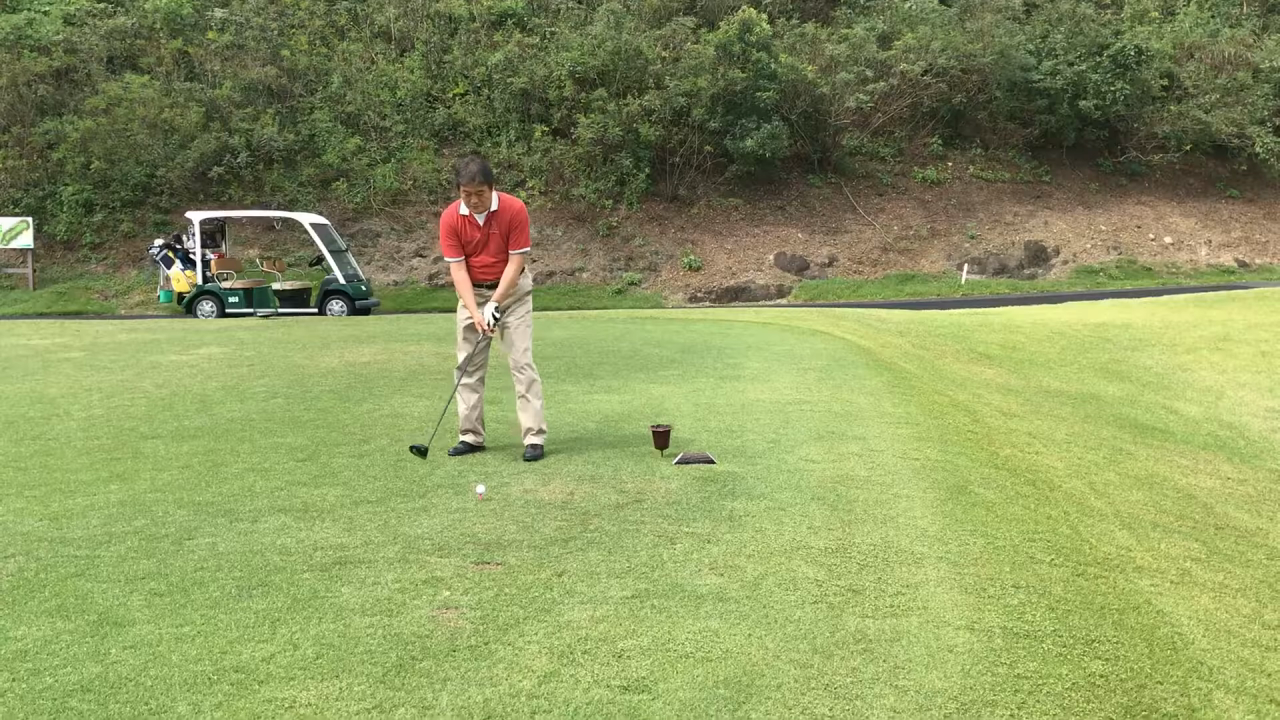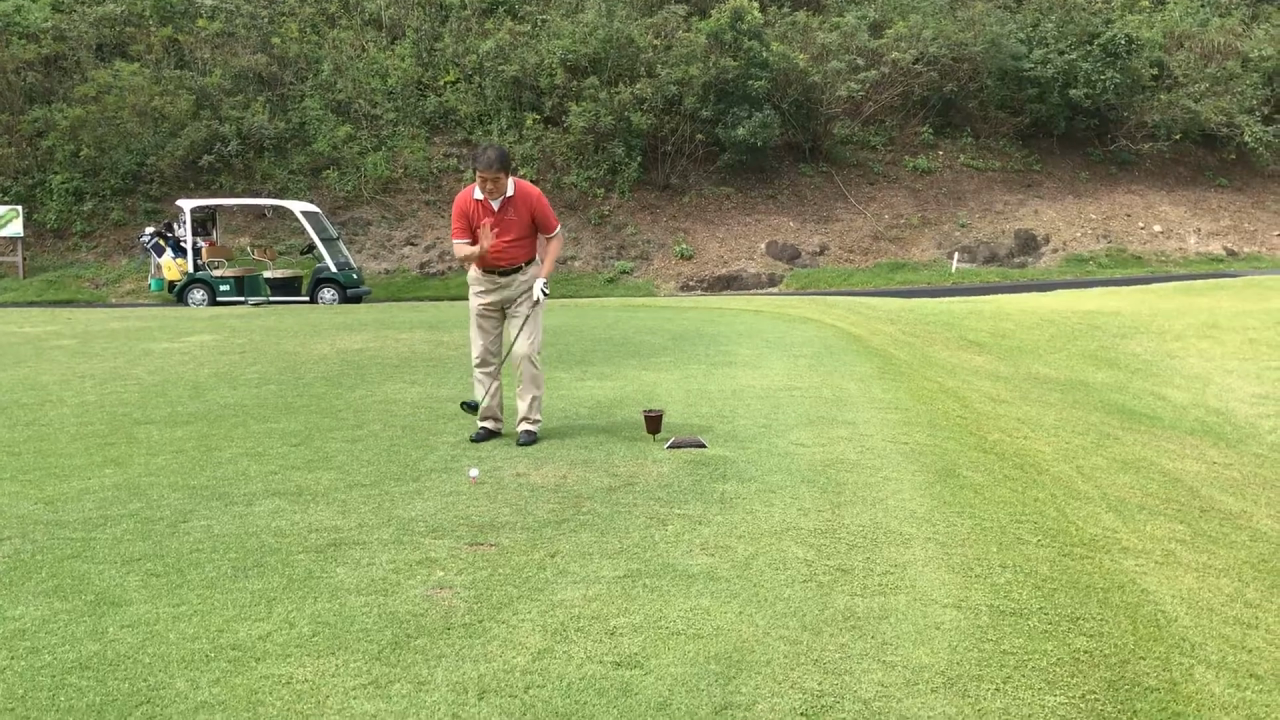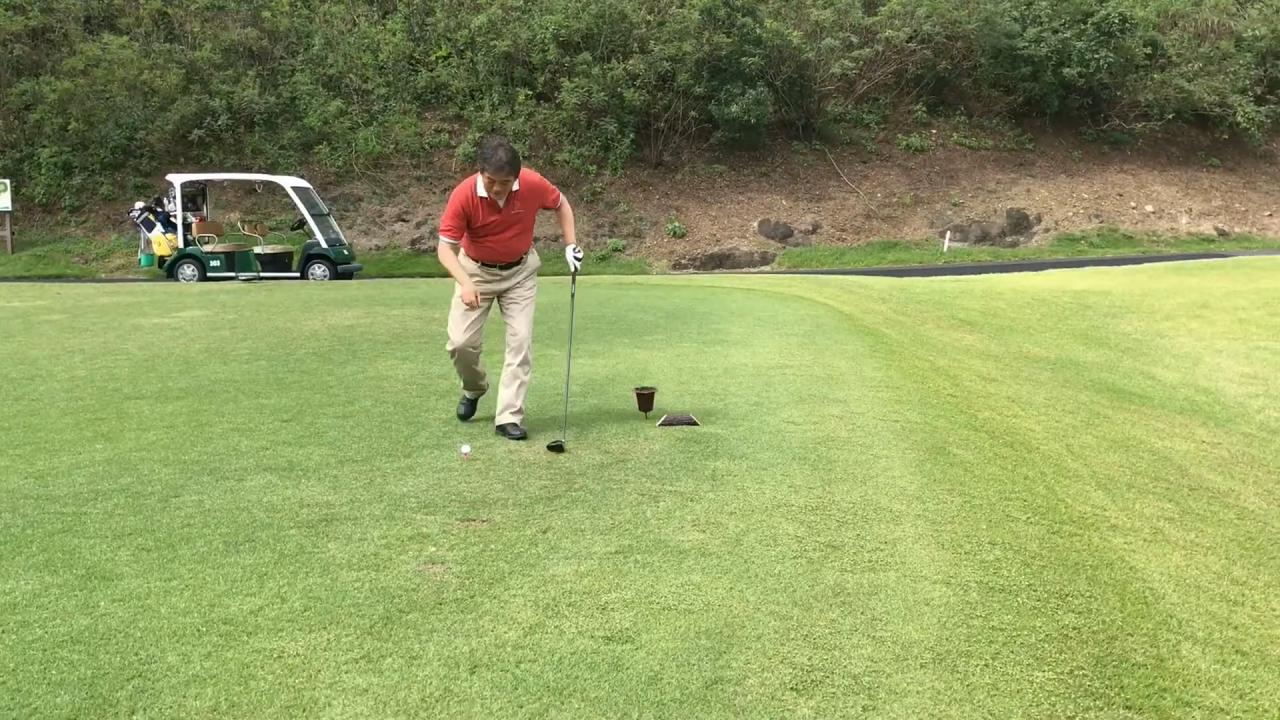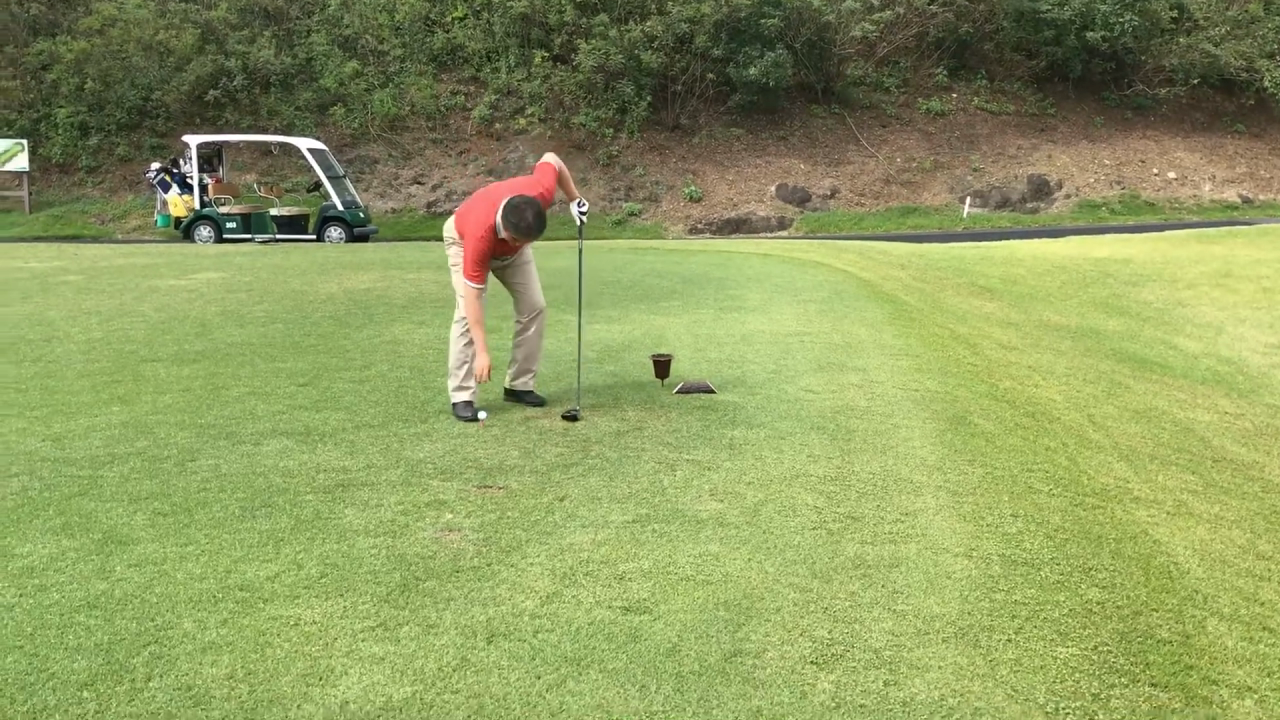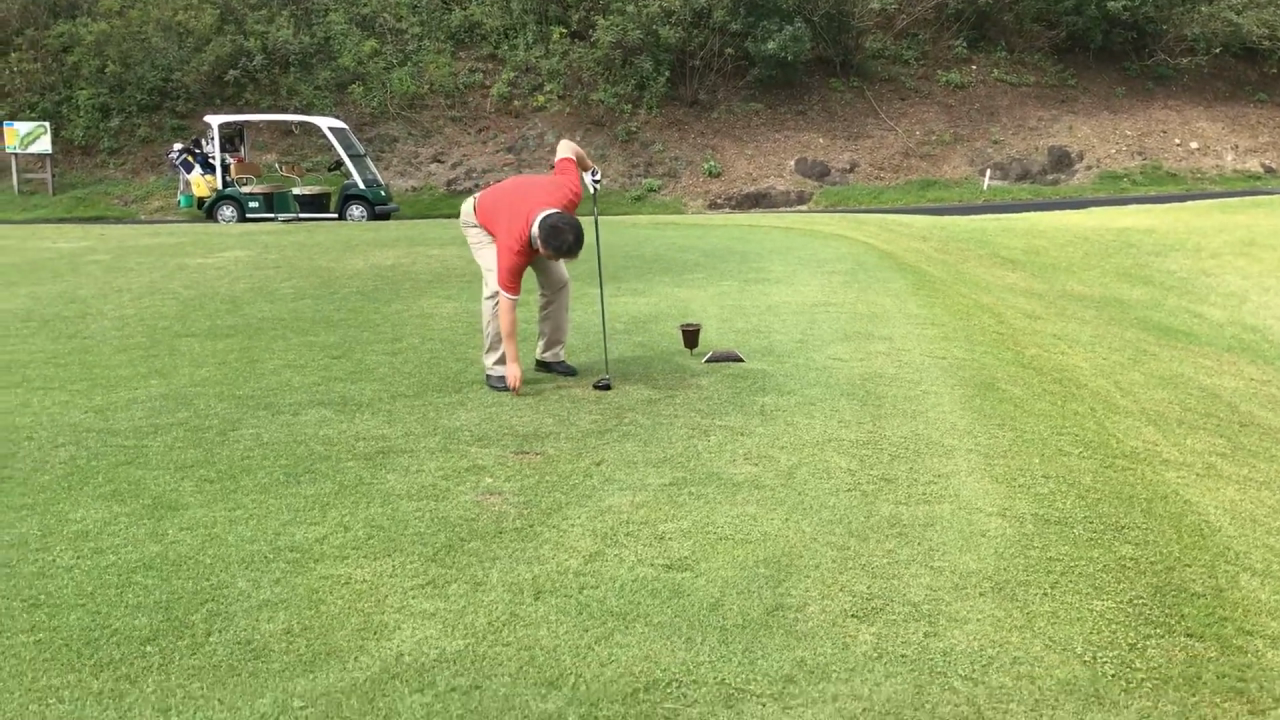
dt=0.5s
person 1, frame 1
left shoulder: (514, 209)
right shoulder: (450, 218)
left elbow: (516, 261)
right elbow: (458, 268)
left wrist: (495, 302)
right wrist: (475, 311)
left hip: (512, 291)
right hip: (472, 293)
left knee: (522, 362)
right knee: (468, 365)
left ankle: (534, 437)
right ankle: (471, 435)
person 1, frame 2
left shoulder: (531, 195)
right shoulder: (464, 201)
left elbow: (554, 237)
right elbow: (459, 252)
left wrist: (542, 278)
right wrist: (478, 249)
left hip: (525, 280)
right hip: (484, 282)
left knee: (526, 353)
right knee: (484, 355)
left ankle: (528, 422)
right ankle: (489, 421)
person 1, frame 3
left shoulder: (534, 184)
right shoulder: (463, 194)
left elbow: (561, 205)
right elbow: (445, 248)
left wrist: (571, 244)
right wrist: (464, 283)
left hip: (520, 271)
right hip: (477, 271)
left knee: (519, 341)
right knee: (461, 342)
left ankle: (509, 417)
right ankle: (473, 387)
person 1, frame 4
left shoulder: (541, 193)
right shoulder: (480, 234)
left elbow: (551, 159)
right elbow: (473, 299)
left wrist: (574, 198)
right wrist: (482, 353)
left hip: (509, 243)
right hip: (463, 239)
left knee: (533, 306)
right knee: (466, 309)
left ankle: (520, 385)
right ankle: (462, 395)
person 1, frame 5
left shoulder: (570, 193)
right shoulder: (515, 246)
left elbow: (566, 146)
right elbow: (507, 305)
left wrist: (590, 169)
right wrist: (513, 363)
left hip: (522, 208)
right hip: (479, 219)
left knee: (558, 281)
right knee: (496, 288)
left ankle: (550, 356)
right ankle: (496, 367)
